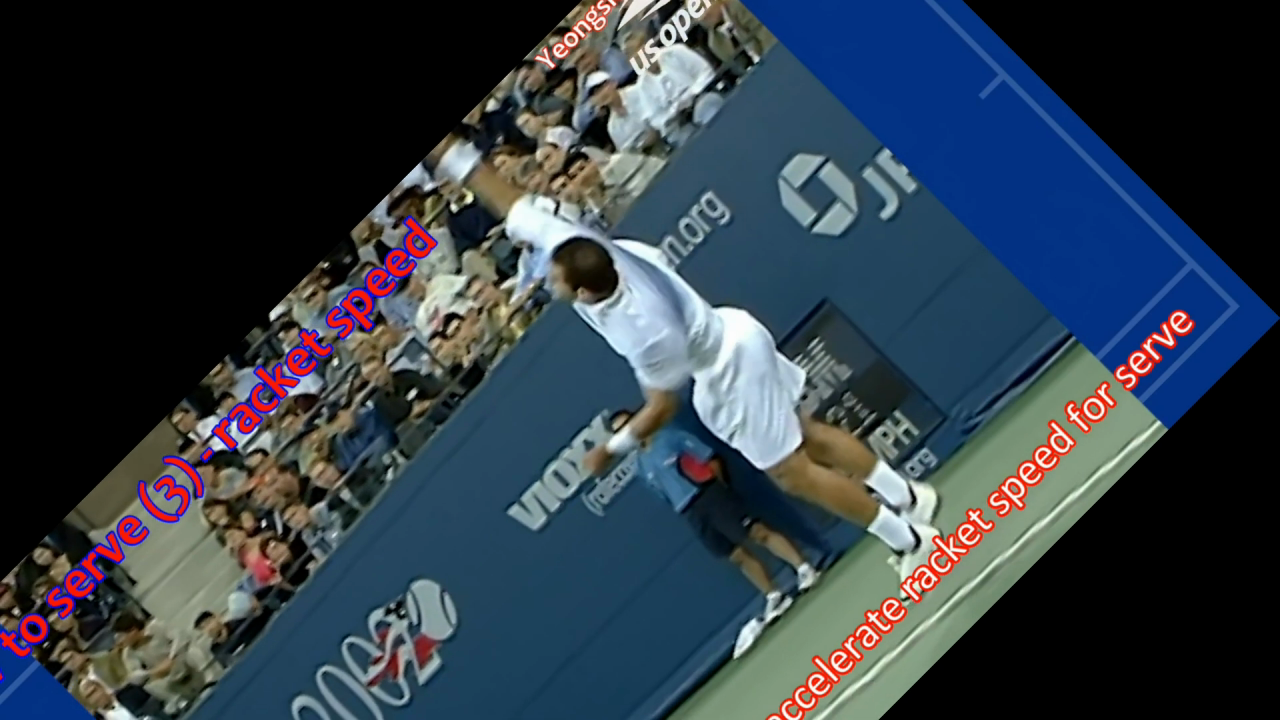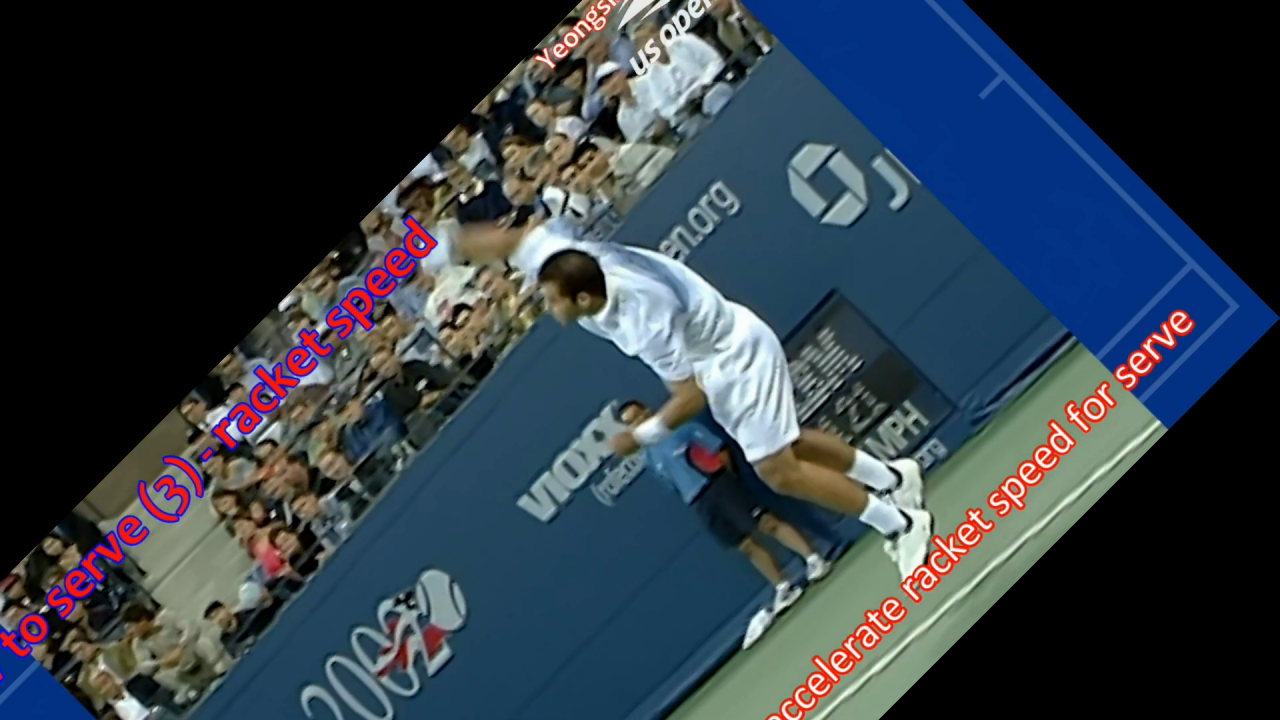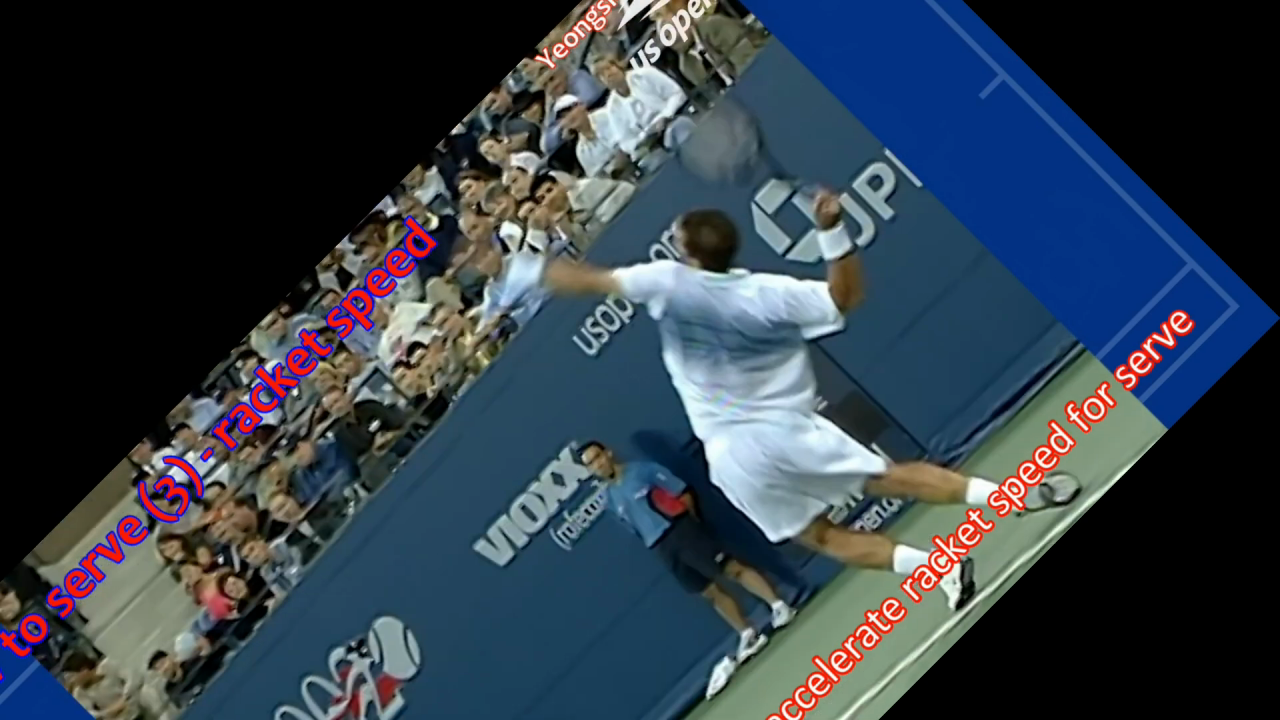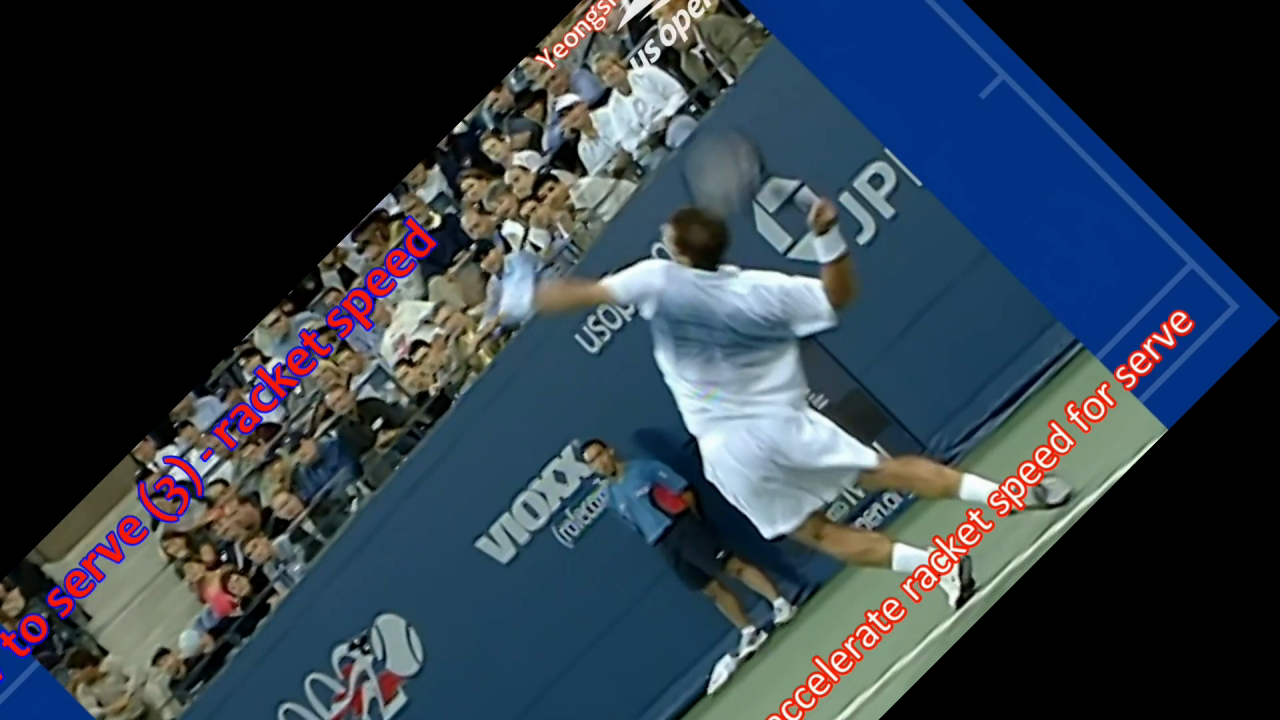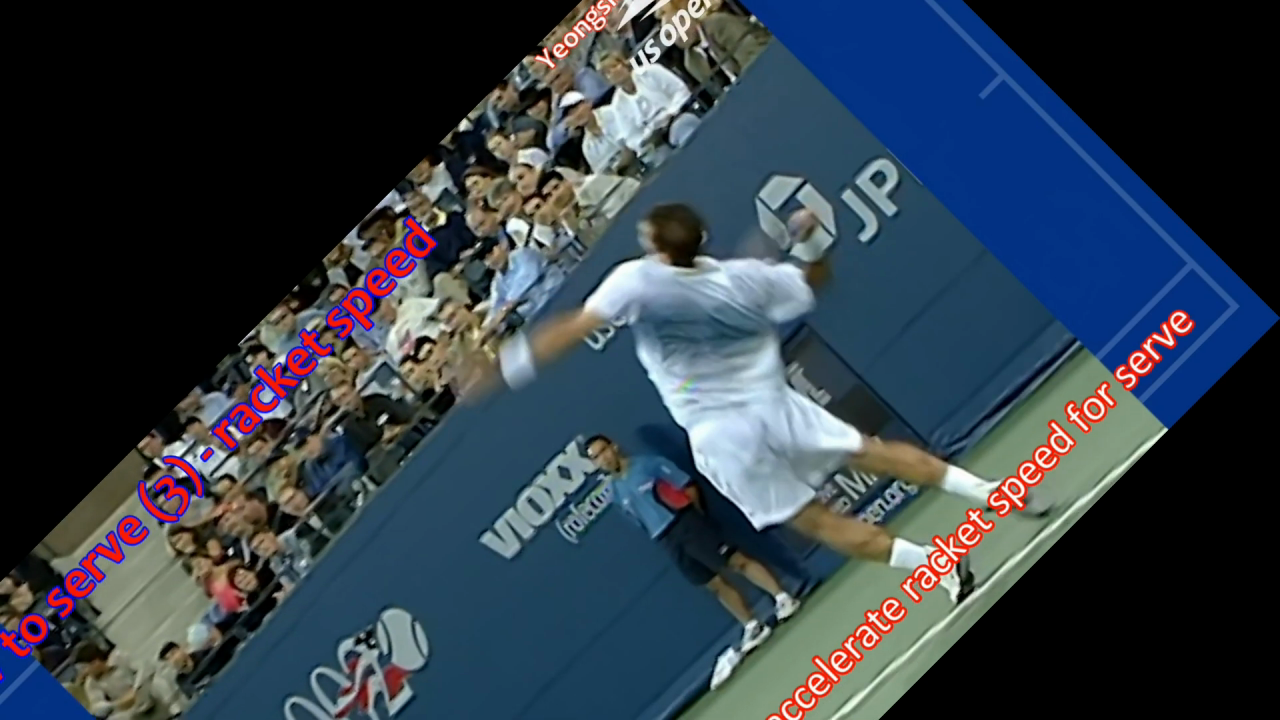
dt=0.5s
person 1, frame 1
left shoulder: (646, 332)
right shoulder: (596, 250)
left elbow: (662, 406)
right elbow: (517, 206)
left wrist: (613, 448)
right wrist: (460, 159)
left hip: (729, 374)
right hip: (731, 334)
left knee: (792, 473)
right knee: (805, 435)
left ankle: (907, 538)
right ankle: (905, 495)
person 1, frame 2
left shoulder: (646, 323)
right shoulder: (586, 264)
left elbow: (691, 397)
left wrist: (639, 437)
left hip: (737, 357)
right hip: (724, 350)
left knee: (779, 471)
right knee: (788, 445)
left ankle: (901, 523)
right ankle: (892, 477)
person 1, frame 3
left shoulder: (668, 281)
right shoulder: (771, 293)
left elbow: (589, 281)
right elbow: (846, 297)
left wrist: (538, 272)
right wrist: (831, 231)
left hip: (737, 454)
right hip: (792, 430)
left knee: (817, 536)
right knee: (887, 478)
left ankle: (928, 567)
person 1, frame 4
left shoulder: (658, 280)
right shoulder: (765, 288)
left elbow: (585, 293)
right elbow: (840, 297)
left wrist: (514, 296)
right wrist: (829, 238)
left hip: (731, 452)
right hip: (787, 425)
left knee: (816, 534)
right knee: (887, 471)
left ankle: (936, 567)
person 1, frame 5
left shoulder: (636, 281)
right shoulder: (744, 276)
left elbow: (571, 330)
right elbow: (814, 284)
left wrist: (503, 365)
right wrist: (807, 241)
left hip: (721, 439)
right hip: (774, 408)
left knee: (813, 522)
right knee: (875, 453)
left ankle: (933, 563)
right ankle: (994, 490)
person 2, frame 1
left shoulder: (671, 437)
right shoulder: (640, 465)
left elbow: (711, 460)
right elbow: (663, 493)
left wrist: (719, 487)
left hip: (710, 494)
right hip: (692, 514)
left knee: (758, 532)
right knee: (738, 556)
left ankle: (803, 568)
right ankle: (775, 599)
person 2, frame 2
left shoulder: (681, 428)
right shoulder: (650, 457)
left elbow: (720, 451)
left wrist: (727, 480)
left hip: (718, 485)
right hip: (702, 505)
left knee: (767, 523)
right knee: (747, 547)
left ankle: (814, 560)
right ankle: (784, 590)
person 2, frame 3
left shoulder: (644, 469)
right shoulder: (611, 500)
left elbow: (683, 493)
right elbow: (638, 529)
left wrist: (689, 521)
left hip: (682, 529)
right hip: (665, 548)
left knee: (731, 569)
right knee: (711, 593)
left ankle: (778, 606)
right ankle: (749, 636)
person 2, frame 4
left shoulder: (645, 467)
right shoulder: (613, 499)
left elbow: (685, 491)
right elbow: (640, 527)
left wrist: (691, 523)
left hip: (684, 528)
right hip: (667, 547)
left knee: (733, 568)
right knee: (712, 590)
left ankle: (780, 603)
right ankle: (750, 633)
person 2, frame 5
left shoulder: (648, 464)
right shoulder: (615, 492)
left elbow: (688, 487)
left wrist: (693, 515)
right wrist: (659, 535)
left hip: (686, 523)
right hip: (669, 542)
left knee: (736, 561)
right knee: (715, 584)
left ankle: (782, 598)
right ankle: (753, 629)
